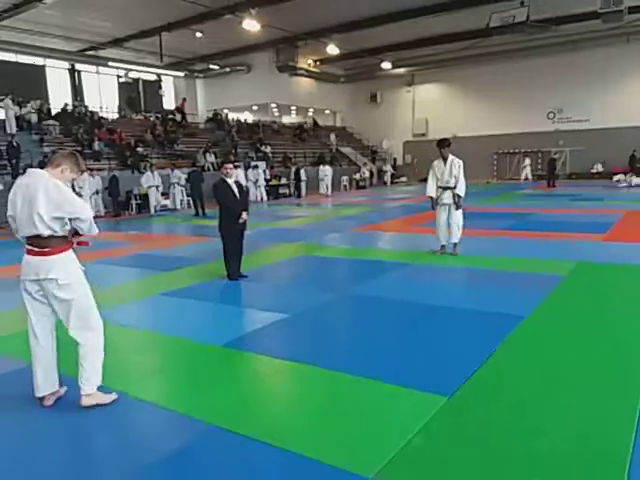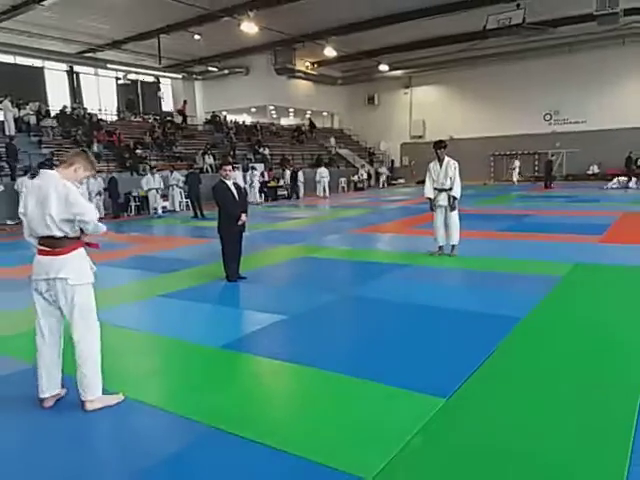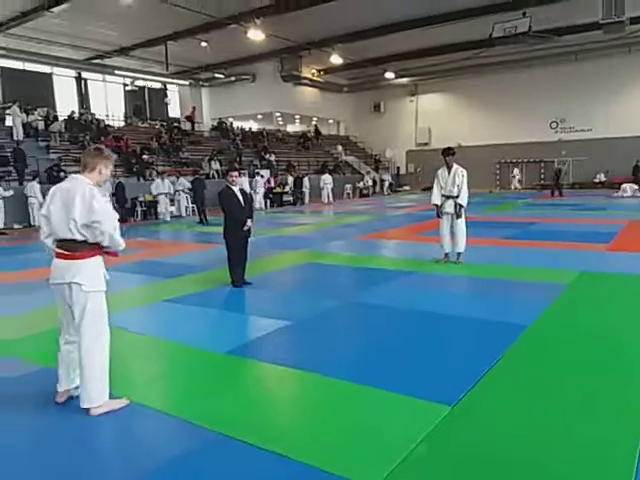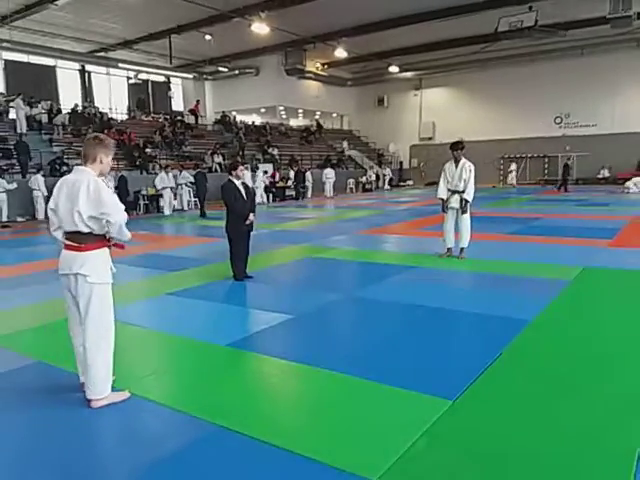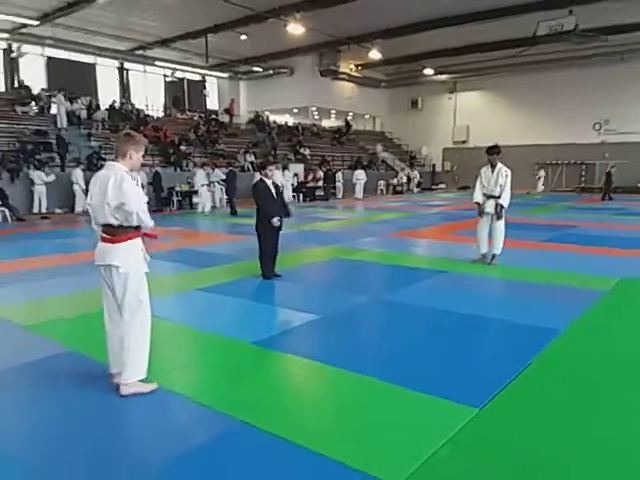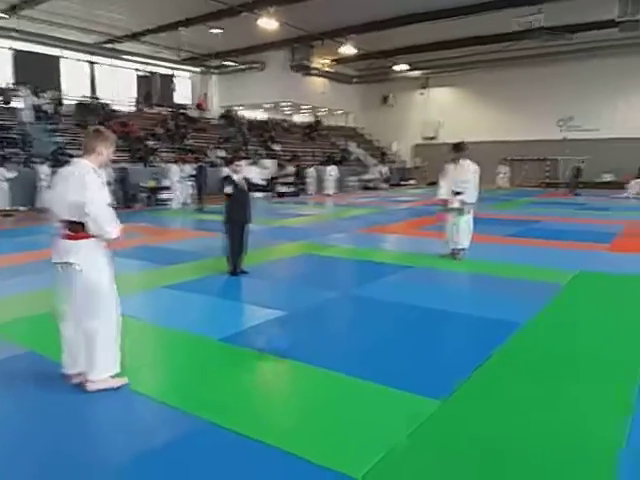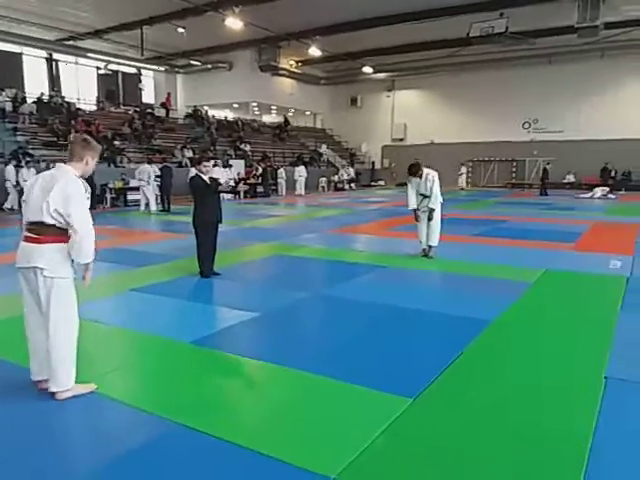
dt=0.3s
person 1, frame 1
left shoulder: (19, 186)
right shoulder: (53, 187)
left elbow: (17, 226)
right elbow: (82, 215)
right wrist: (77, 231)
left hip: (31, 263)
right hip: (58, 264)
left knee: (40, 331)
right knee: (89, 326)
left ankle: (47, 390)
right ankle: (88, 391)
person 1, frame 2
left shoulder: (32, 187)
right shoulder: (64, 188)
left elbow: (29, 229)
right elbow: (89, 219)
left wrist: (47, 244)
right wrist: (96, 230)
left hip: (43, 262)
right hip: (69, 263)
left knee: (47, 332)
right knee: (85, 329)
left ankle: (49, 391)
right ankle: (91, 395)
person 1, frame 3
left shoulder: (57, 190)
right shoulder: (90, 193)
left elbow: (46, 232)
right elbow: (108, 229)
left wrist: (63, 252)
right wrist: (115, 245)
left hip: (60, 266)
right hip: (84, 268)
left knee: (69, 332)
right knee: (93, 335)
left ankle: (65, 388)
right ankle: (95, 400)
person 1, frame 4
left shoulder: (63, 183)
right shoulder: (95, 185)
left elbow: (56, 224)
right elbow: (116, 220)
left wrist: (73, 240)
right wrist: (121, 236)
left hip: (69, 257)
right hip: (92, 260)
left knee: (79, 324)
right knee: (99, 325)
left ankle: (90, 377)
right ankle: (98, 392)
person 1, frame 5
left shoulder: (98, 177)
right shoulder: (122, 179)
left elbow: (96, 216)
right elbow: (138, 212)
left wrist: (109, 232)
right wrist: (147, 224)
left hip: (106, 249)
right hip: (125, 252)
left knee: (114, 314)
right knee: (136, 315)
left ankle: (119, 369)
right ankle: (129, 379)
person 1, frame 6
left shoulder: (64, 173)
right shoulder: (89, 176)
left elbow: (57, 212)
right elbow: (98, 213)
right wrist: (113, 231)
left hip: (65, 247)
right hip: (86, 250)
left knee: (71, 312)
right knee: (103, 311)
left ankle: (75, 369)
right ankle: (96, 375)
person 1, frame 7
left shoulder: (41, 178)
right shoulder: (74, 184)
left elbow: (28, 214)
right elbow: (81, 226)
right wrist: (87, 262)
left hip: (27, 250)
right hip: (52, 254)
left knee: (36, 318)
right knee: (63, 320)
left ankle: (42, 375)
right ankle: (62, 385)
